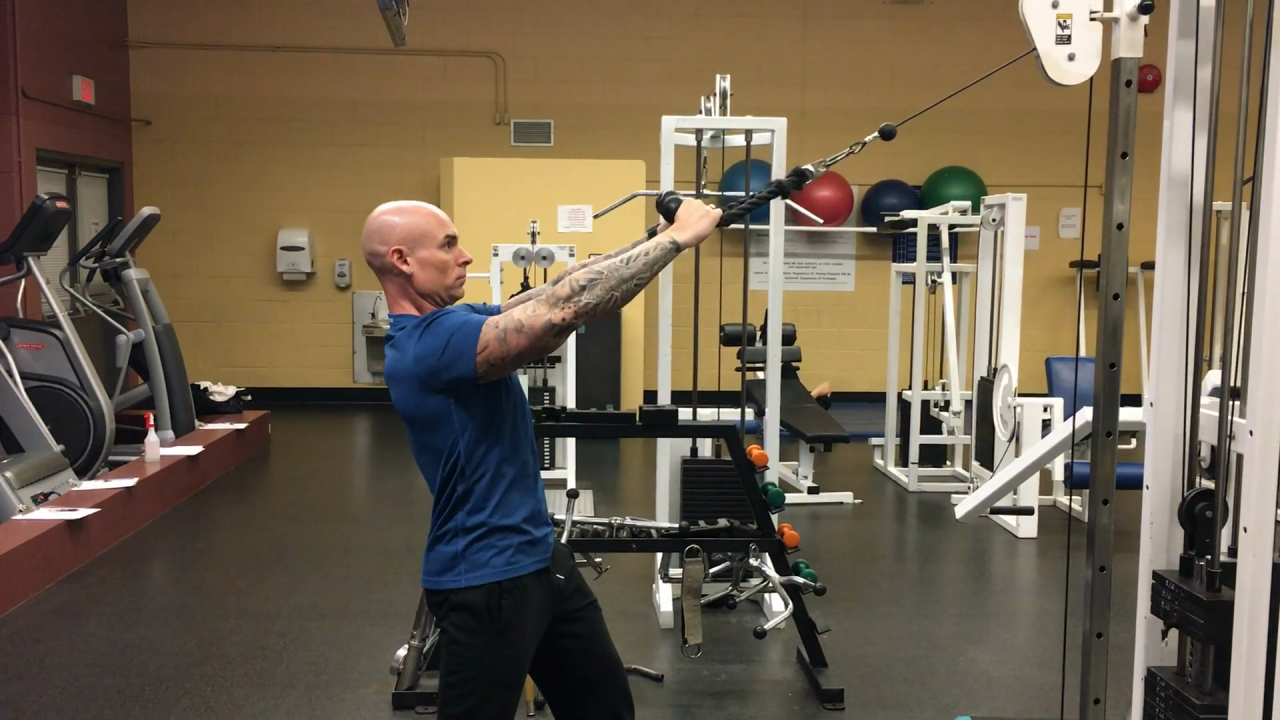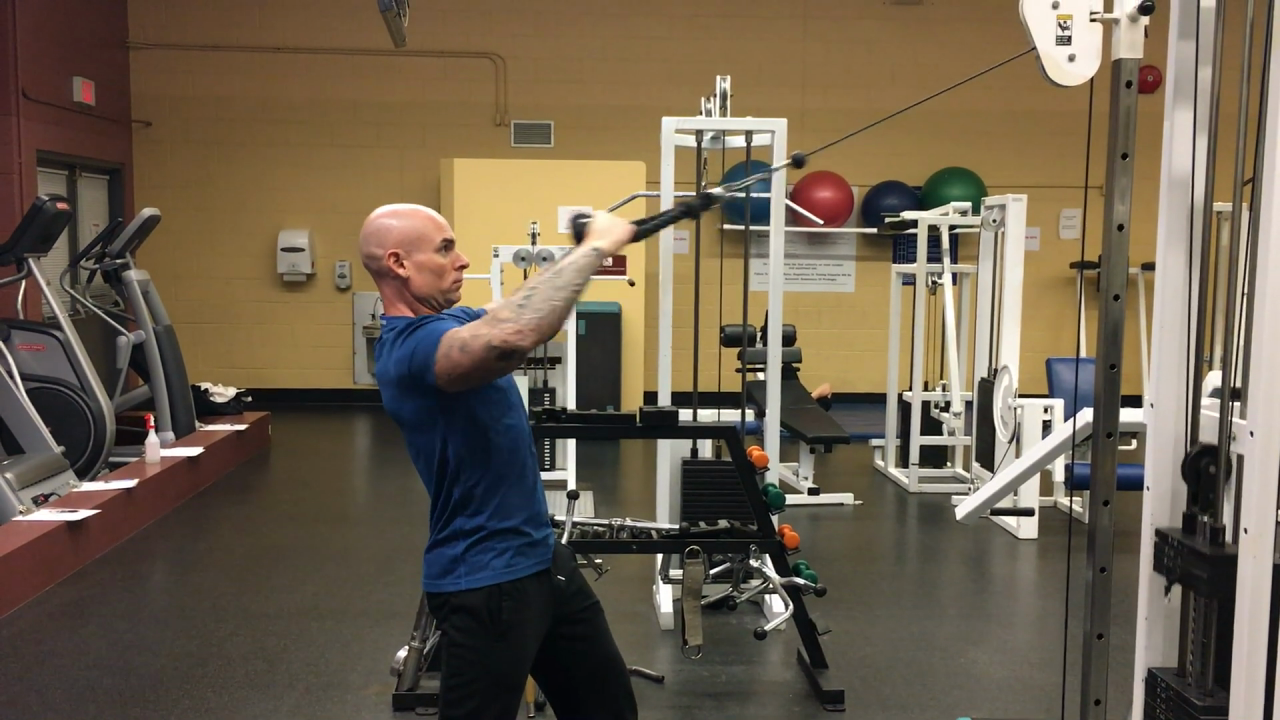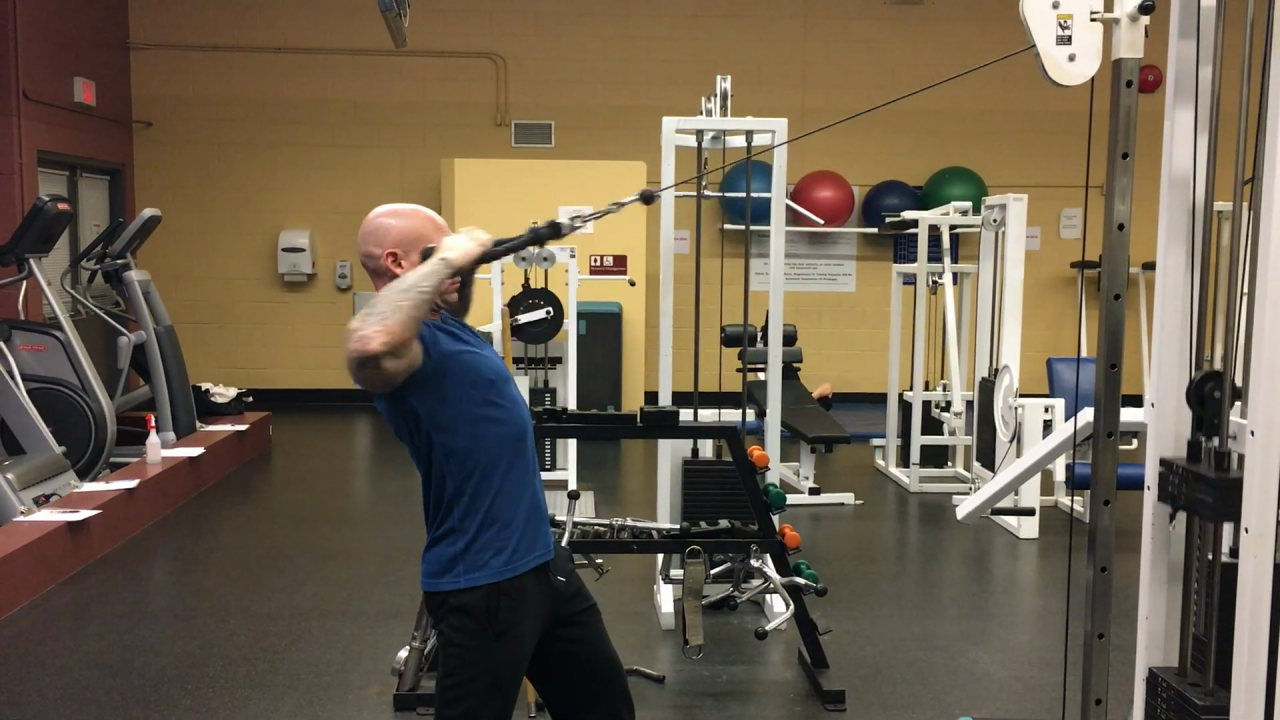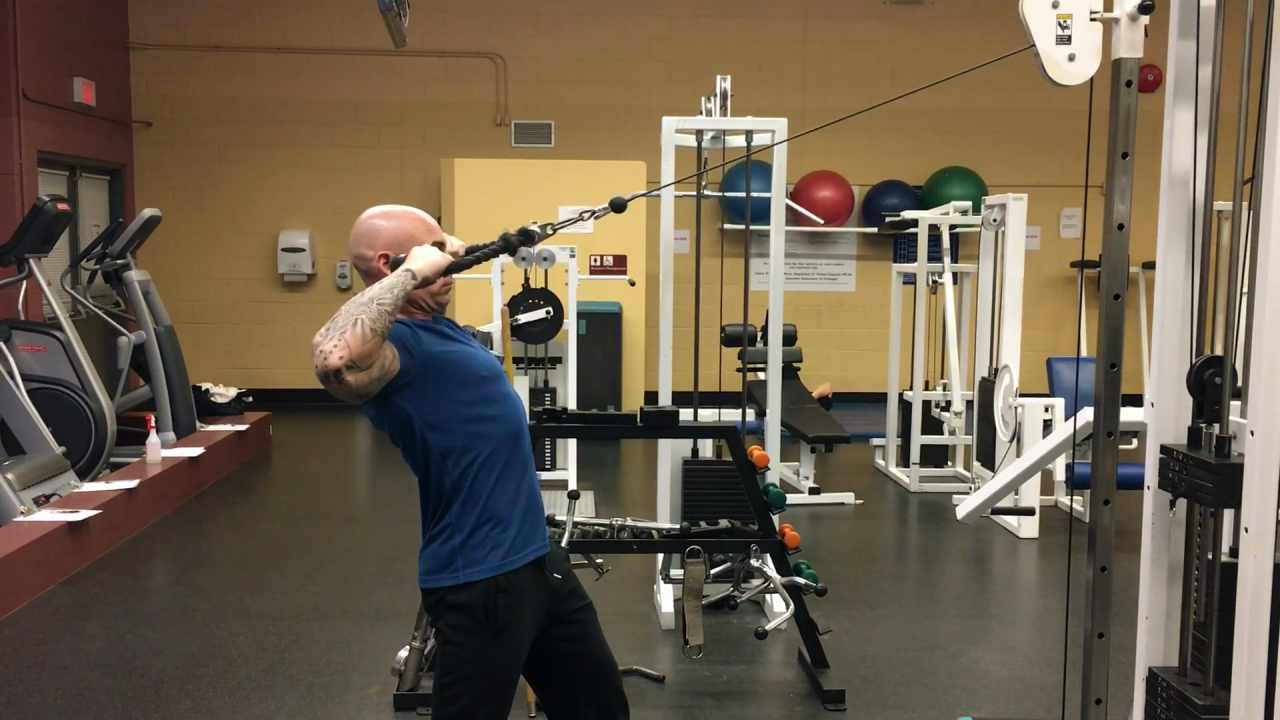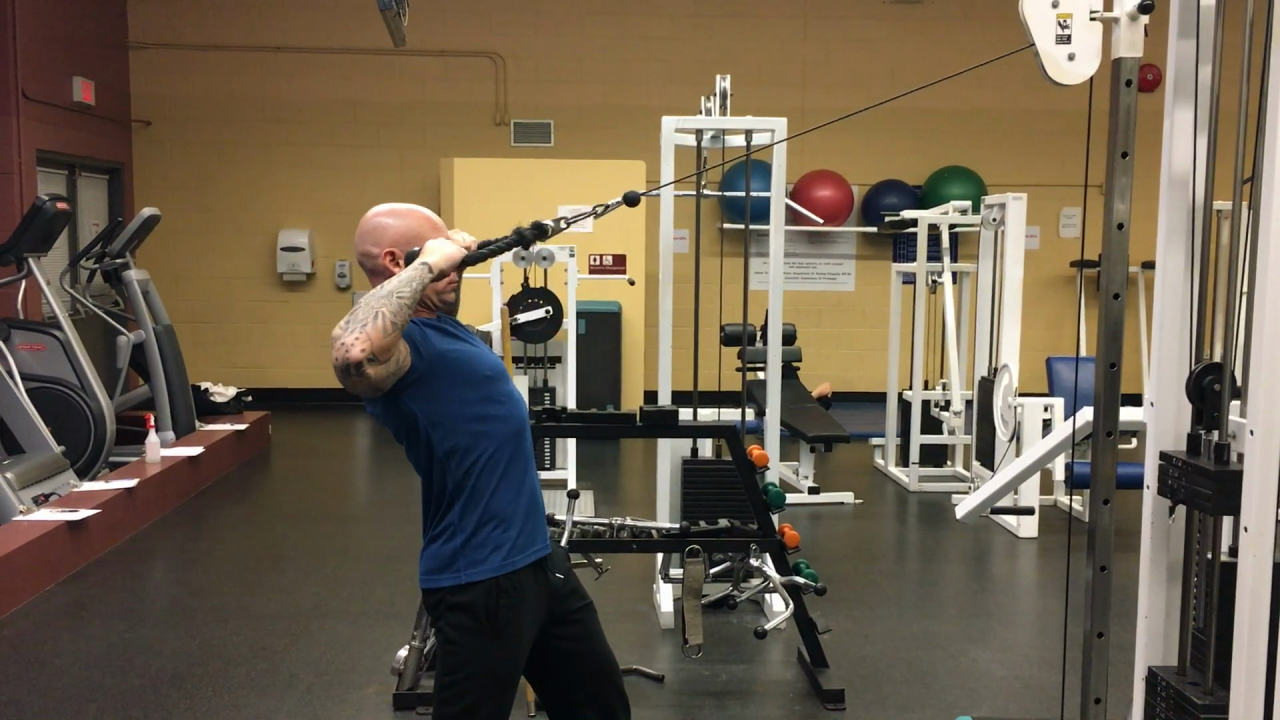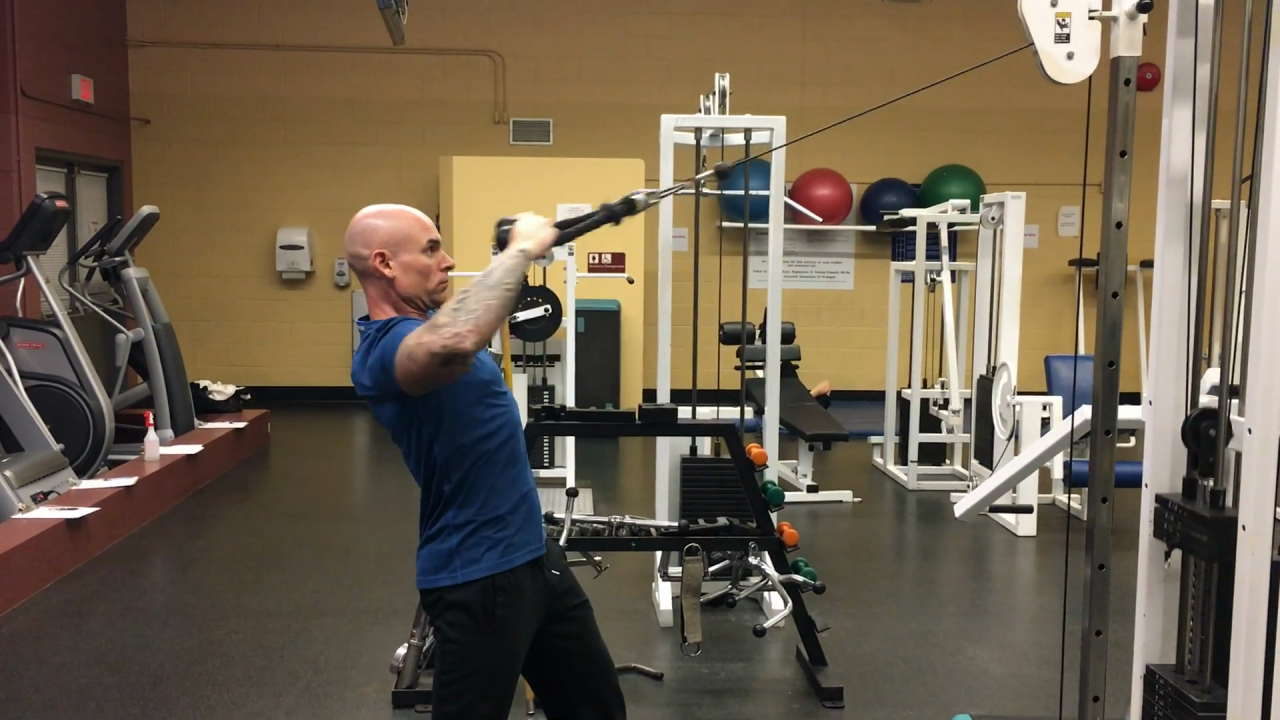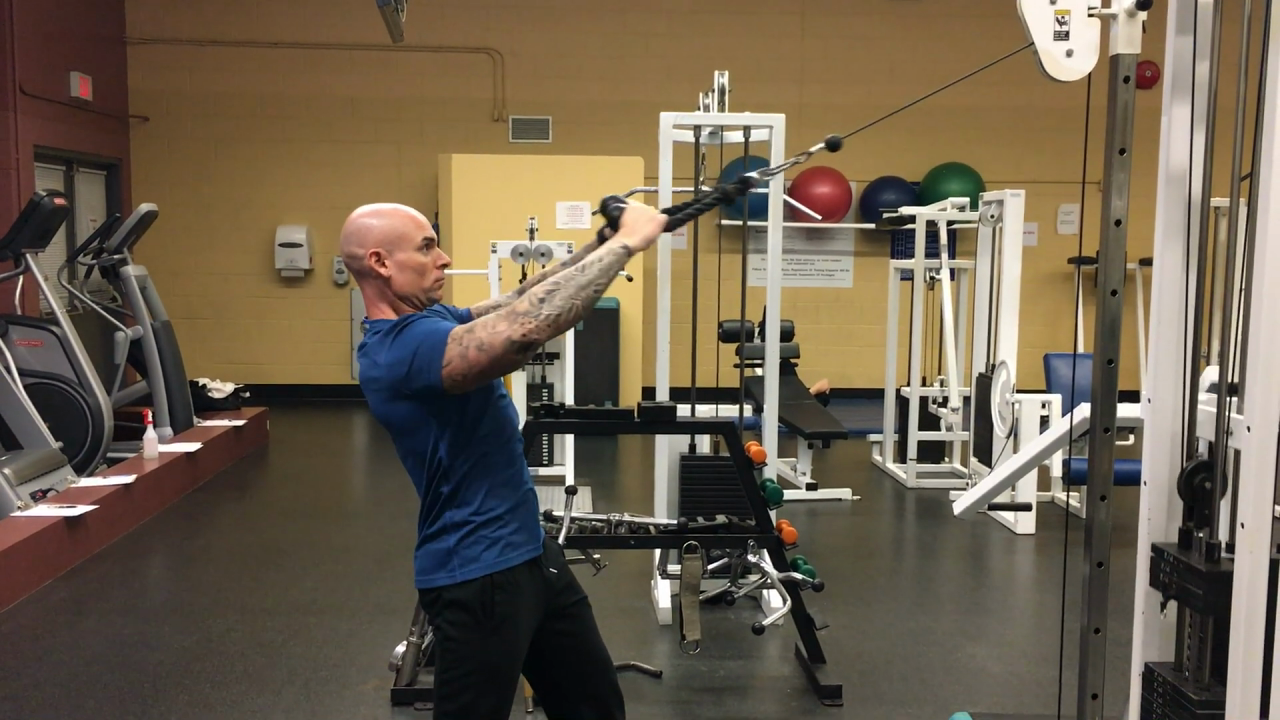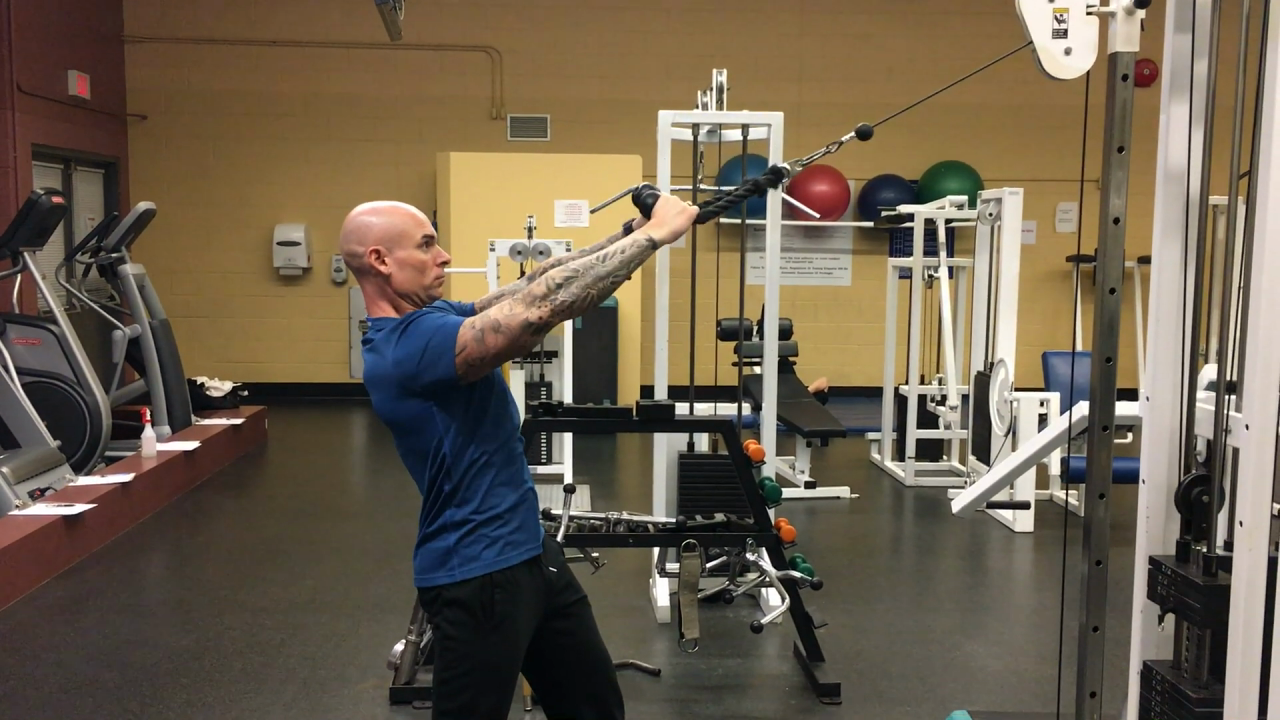
dt=0.3s
person 1, frame 1
left shoulder: (449, 322)
right shoulder: (428, 346)
left elbow: (549, 297)
right elbow: (563, 311)
left wrist: (656, 237)
right wrist: (676, 238)
left hip: (536, 556)
right hip: (485, 580)
person 1, frame 2
left shoulder: (441, 323)
right shoulder: (412, 348)
left elbow: (511, 315)
right elbow: (514, 335)
left wrist: (591, 246)
right wrist: (596, 246)
left hip: (541, 558)
right hip: (485, 583)
person 1, frame 3
left shoulder: (437, 328)
right shoulder: (401, 341)
right elbow: (368, 346)
left wrist: (466, 263)
right wrist: (443, 260)
left hip: (539, 558)
right hip: (485, 580)
person 1, frame 4
left shoulder: (431, 327)
right shoulder: (391, 346)
right elbow: (334, 360)
left wrist: (445, 259)
right wrist: (412, 271)
left hip: (536, 557)
right hip: (480, 578)
person 1, frame 5
left shoulder: (429, 325)
right shoulder: (388, 342)
right elbow: (352, 353)
left wrist: (454, 259)
right wrist: (431, 264)
left hip: (536, 555)
right hip: (483, 577)
person 1, frame 6
left shoulder: (416, 329)
right shoulder: (389, 344)
left elbow: (467, 320)
right elbow: (457, 341)
left wrist: (518, 249)
right wrist: (519, 250)
left hip: (531, 552)
right hip: (480, 575)
person 1, frame 7
left shoulder: (427, 322)
right shoulder: (403, 350)
left elbow: (517, 302)
right elbow: (527, 327)
left wrist: (601, 243)
right wrist: (625, 244)
left hip: (528, 551)
right hip: (477, 575)
person 1, frame 8
left shoulder: (429, 320)
right shoulder: (408, 346)
left elbow: (527, 289)
right elbow: (541, 307)
left wrist: (632, 232)
right wrist: (654, 235)
left hip: (529, 550)
right hip: (478, 575)
